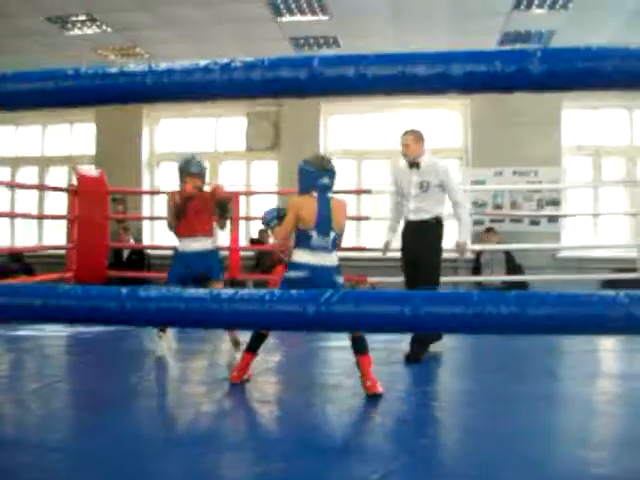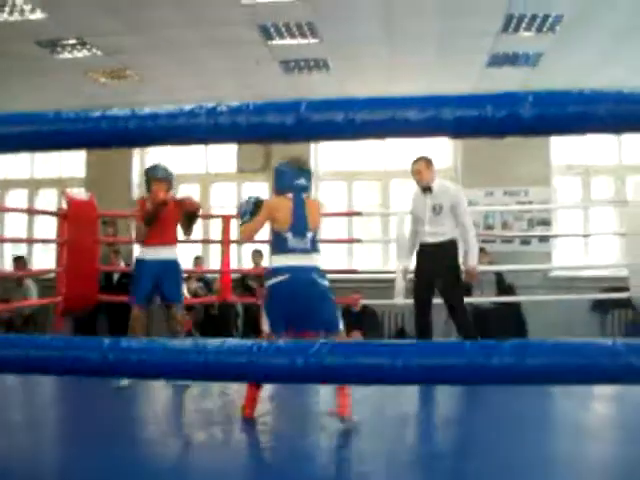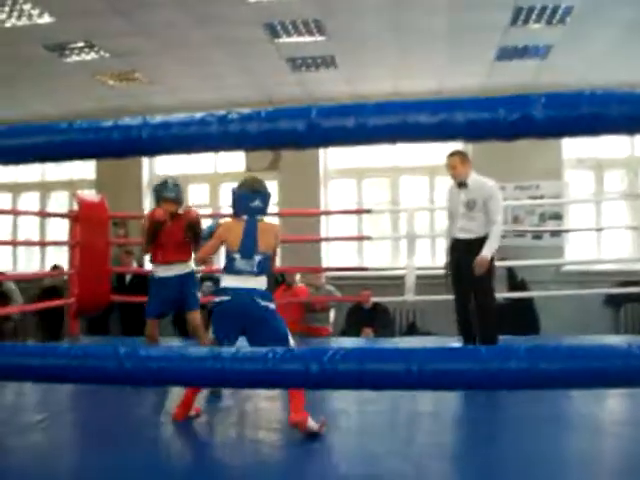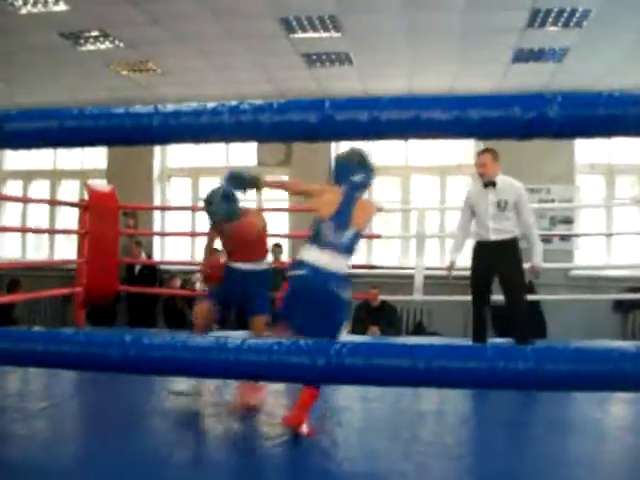
dt=0.5s
person 1, frame 1
left shoulder: (298, 202)
right shoulder: (340, 206)
left elbow: (280, 239)
left wrist: (273, 224)
left hip: (299, 273)
right hip: (329, 275)
left ankle: (240, 370)
right ankle: (369, 380)
person 1, frame 2
left shoulder: (273, 204)
right shoulder: (315, 206)
left elbow: (246, 235)
left wrist: (246, 216)
left hip: (282, 279)
right hip: (313, 279)
right knee: (335, 339)
left ankle: (249, 406)
right ankle: (343, 401)
person 1, frame 3
left shoulder: (227, 227)
right shoulder: (272, 230)
left elbow: (200, 258)
left wrist: (214, 242)
left hip: (227, 299)
right hip: (259, 300)
left ankle: (184, 408)
right ankle: (297, 414)
person 1, frame 4
left shoulder: (326, 192)
right shoulder: (368, 207)
left elbow: (293, 187)
left wrist: (261, 181)
left hip: (304, 272)
right hip: (334, 281)
left knee: (288, 333)
right ankle: (297, 417)
person 2, frame 1
left shoulder: (439, 168)
right shoulder: (399, 172)
left elbow: (459, 202)
left wrist: (463, 235)
right wrist: (390, 235)
left hip: (429, 229)
right hip: (410, 230)
left knee: (427, 286)
right knee: (413, 286)
left ankle: (420, 344)
right ankle: (431, 331)
person 2, frame 2
left shoulder: (452, 192)
right shoulder: (416, 197)
left elbow: (467, 226)
left wrist: (471, 261)
right wrist: (406, 261)
left hip: (446, 252)
right hip: (425, 253)
left knee: (455, 304)
right knee: (421, 307)
person 2, frame 3
left shoulder: (488, 187)
right shoulder: (452, 191)
left elbow: (497, 223)
left wrist: (486, 254)
right wrist: (449, 255)
left hip: (480, 247)
right hip: (459, 248)
left knee: (484, 301)
right knee: (461, 302)
left ankle: (489, 347)
right ankle: (470, 345)
person 2, frame 4
left shoulder: (515, 188)
right shoulder: (472, 193)
left elbow: (528, 223)
right elbow: (463, 226)
left wrist: (536, 257)
right wrist: (454, 256)
left hip: (508, 249)
right hip: (482, 250)
left knee: (516, 302)
right knee: (479, 302)
left ankle: (524, 345)
right ankle: (479, 346)
person 3, frame 1
left shoulder: (210, 196)
right shoulder: (175, 197)
left elbow: (221, 222)
right elbow: (172, 225)
left wrist: (223, 205)
right wrist: (180, 204)
left hip: (207, 251)
right hip: (184, 253)
left ankle: (236, 345)
right ankle: (162, 333)
person 3, frame 2
left shoulder: (176, 204)
right shoulder: (143, 204)
left elbow: (187, 233)
right elbow: (139, 237)
left wrist: (191, 216)
right wrist: (151, 212)
left hip: (169, 263)
right hip: (146, 262)
left knee: (176, 312)
right knee: (138, 312)
person 3, frame 3
left shoulder: (185, 220)
right shoulder: (150, 218)
left elbow: (198, 248)
right elbow: (148, 249)
left wrist: (196, 228)
right wrist: (154, 228)
left hip: (184, 277)
right hip: (161, 279)
left knee: (195, 321)
right knee: (151, 328)
person 3, frame 4
left shoulder: (253, 217)
right shoulder: (219, 222)
left elbow: (257, 232)
right elbow: (210, 244)
right wrist: (210, 266)
left hip: (258, 274)
right hip: (233, 270)
left knee: (258, 328)
right knee: (202, 312)
left ankle: (253, 384)
